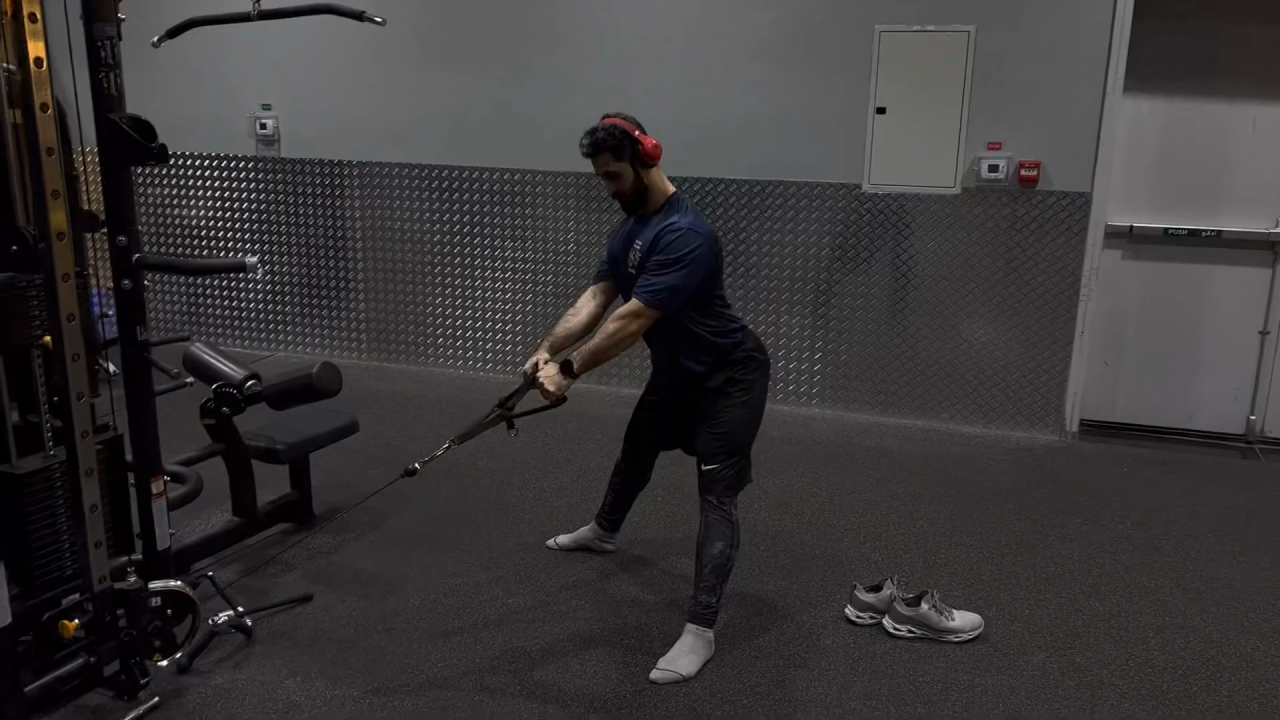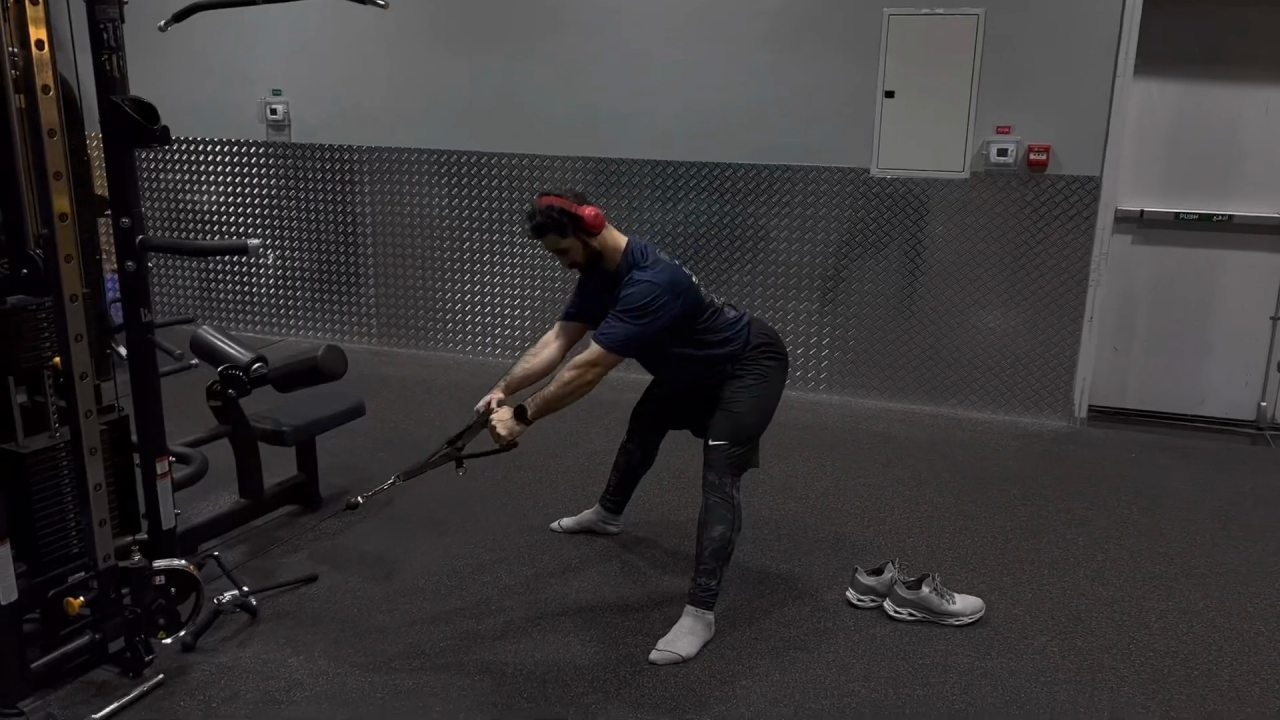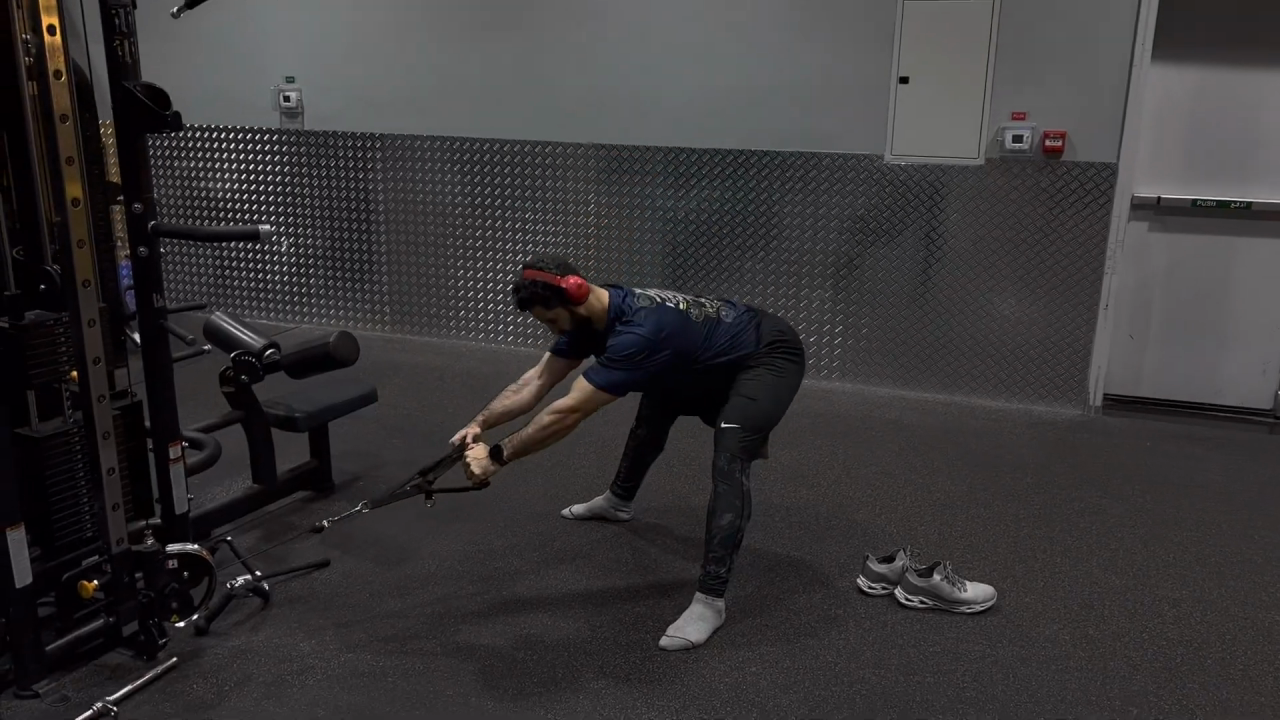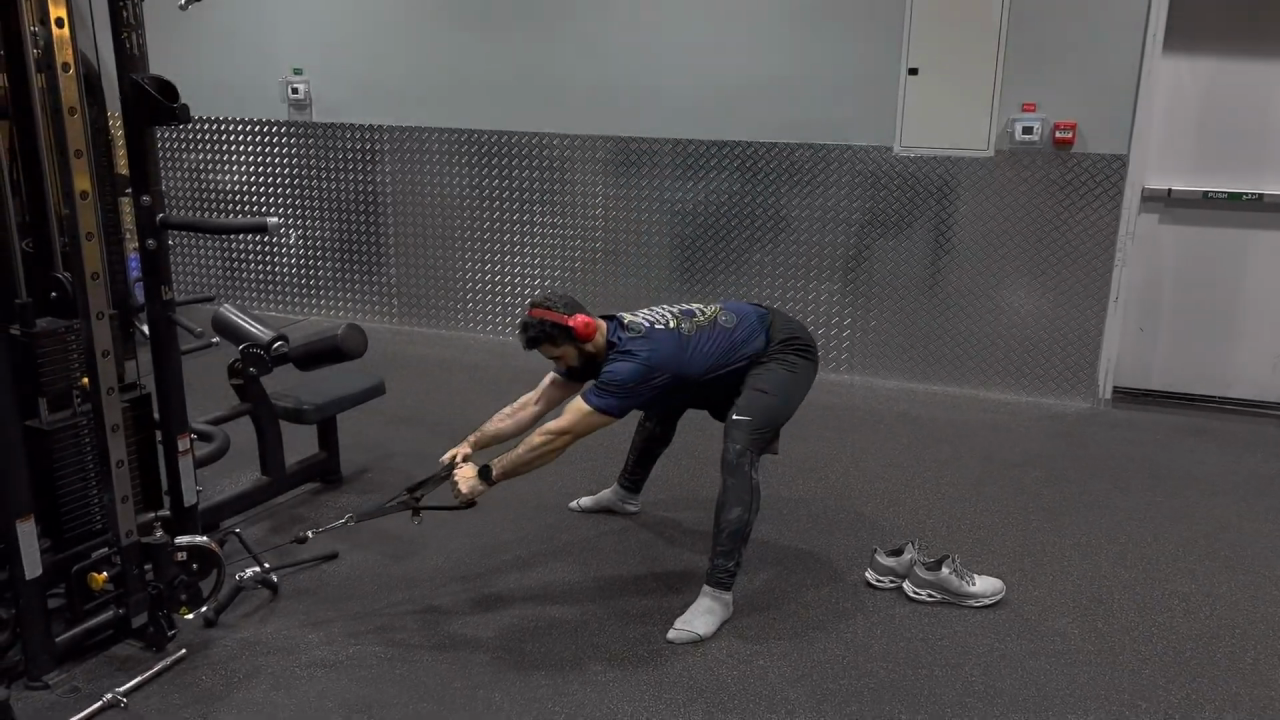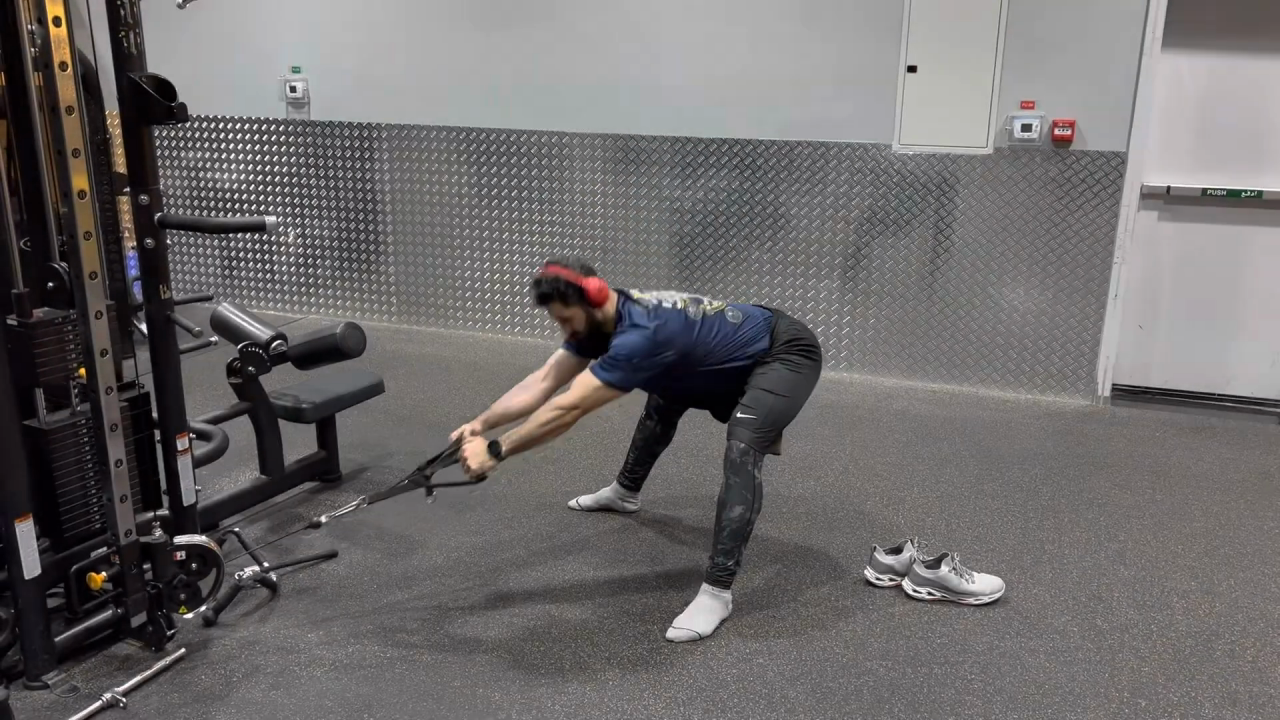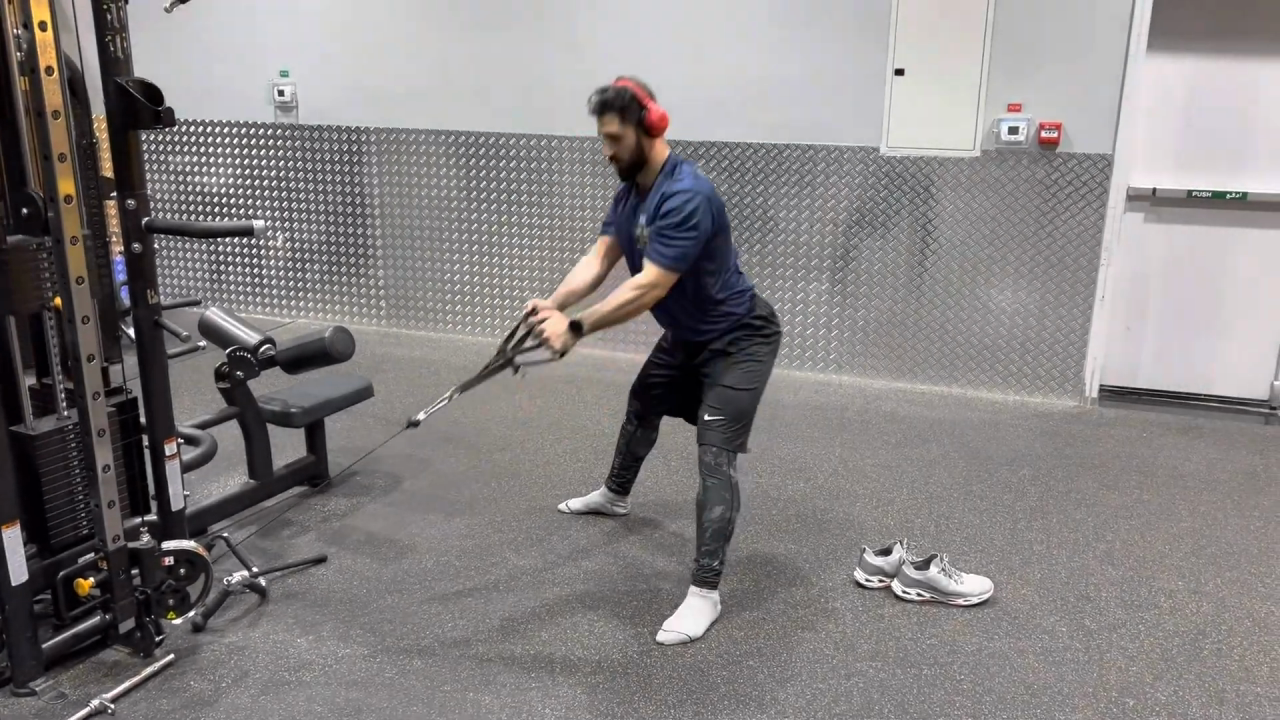
dt=0.5s
person 1, frame 1
left shoulder: (684, 234)
right shoulder: (629, 229)
left elbow: (633, 322)
right elbow: (595, 301)
left wrist: (570, 370)
right wrist: (548, 350)
left hip: (727, 378)
right hip: (675, 372)
left knee: (716, 494)
right knee: (635, 454)
left ankle: (700, 631)
right ankle: (604, 531)
person 1, frame 2
left shoulder: (650, 282)
right shoulder: (598, 275)
left elbow: (589, 369)
right elbow: (557, 341)
left wrist: (523, 416)
right wrist: (503, 389)
left hip: (751, 365)
right hip: (694, 367)
left knee: (719, 478)
right knee: (643, 426)
left ankle: (700, 613)
right ankle: (608, 513)
person 1, frame 3
left shoulder: (639, 332)
right shoulder: (589, 317)
left elbow: (569, 412)
right elbow: (537, 380)
left wrist: (498, 455)
right wrist: (480, 423)
left hip: (768, 356)
right hip: (711, 360)
left knee: (728, 461)
right knee: (653, 411)
left ankle: (710, 601)
right ankle: (619, 501)
person 1, frame 4
left shoulder: (635, 360)
right shoulder: (601, 339)
left elbow: (559, 435)
right elbow: (534, 403)
left wrist: (486, 476)
right wrist: (471, 442)
left hip: (782, 351)
right hip: (742, 344)
left knee: (738, 453)
right knee: (658, 401)
left ankle: (718, 594)
right ankle: (626, 494)
person 1, frame 5
left shoulder: (643, 335)
right shoulder: (604, 318)
left elbow: (569, 408)
right elbow: (544, 380)
left wrist: (495, 451)
right wrist: (480, 423)
left hip: (786, 355)
right hip: (741, 353)
left knee: (741, 453)
right knee: (662, 401)
left ankle: (717, 591)
right ankle: (626, 492)
person 1, frame 6
left shoulder: (684, 195)
right shoulder: (631, 190)
left elbow: (653, 285)
right elbow: (601, 255)
left wrist: (577, 326)
right wrist: (556, 301)
left hip: (739, 337)
right hip: (686, 333)
left knee: (715, 456)
right knee: (642, 407)
left ankle: (705, 593)
right ankle: (615, 494)
